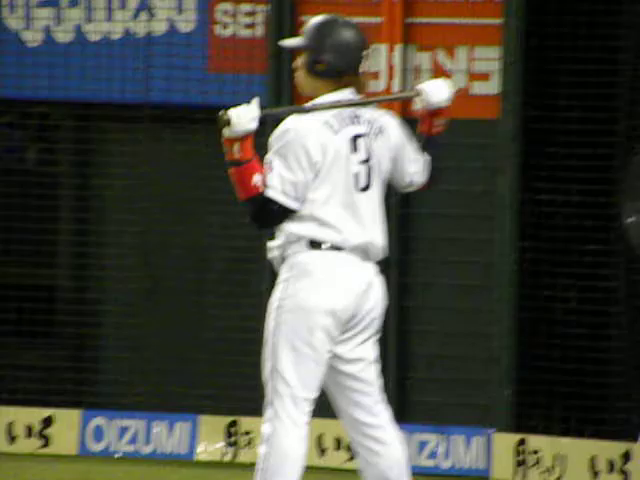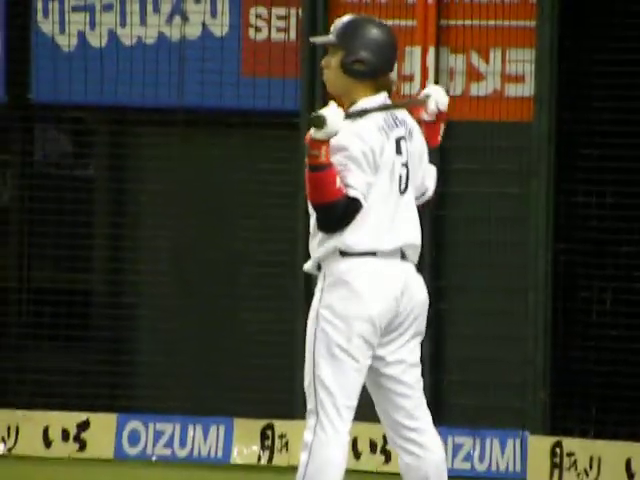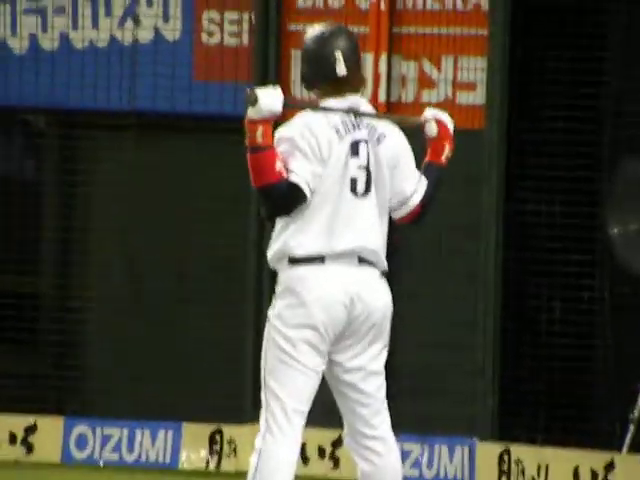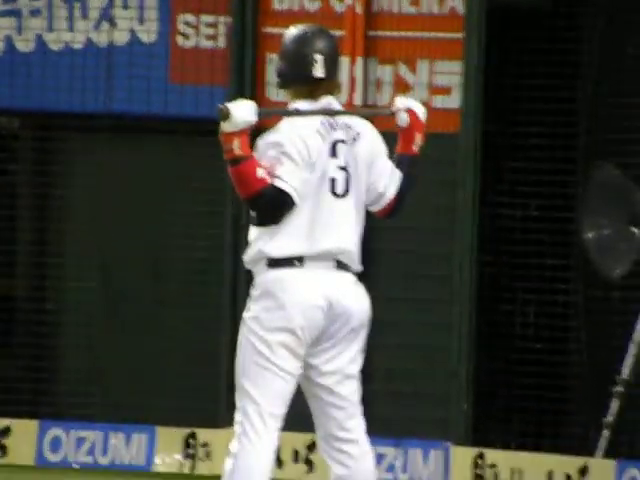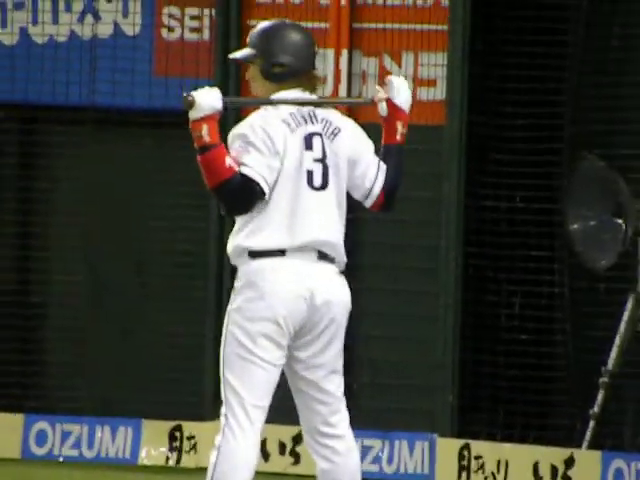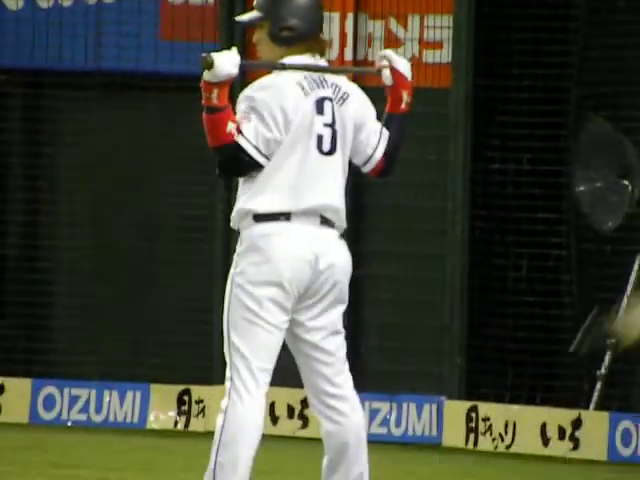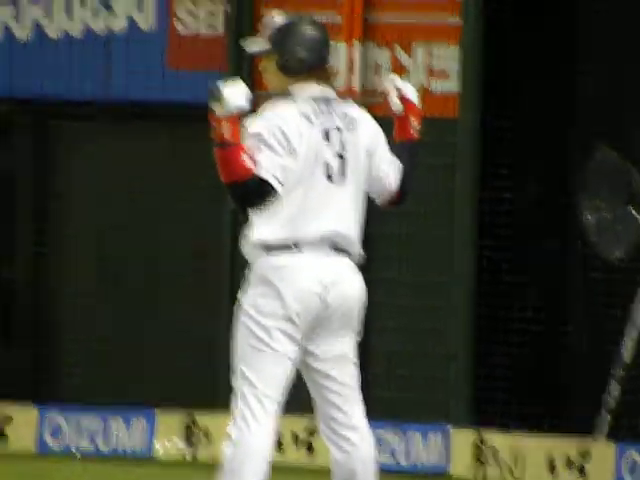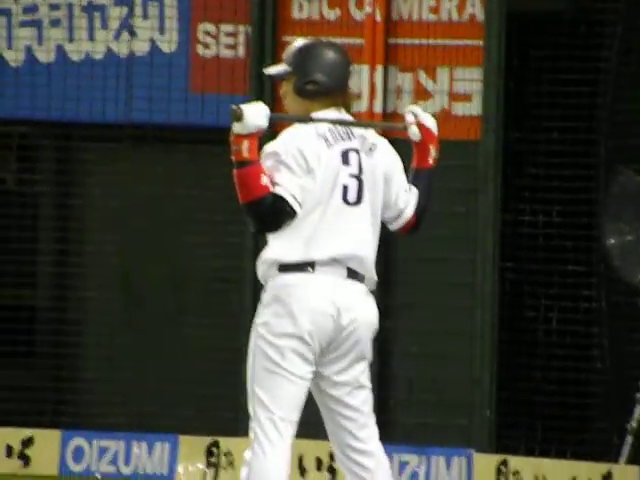
dt=0.7s
person 1, frame 1
left shoulder: (300, 129)
right shoulder: (384, 123)
left elbow: (266, 213)
right elbow: (414, 177)
left wrist: (238, 145)
right wrist: (432, 117)
left hip: (313, 277)
right hip: (364, 280)
left knee: (287, 408)
right knee: (369, 412)
person 1, frame 2
left shoulder: (351, 131)
right shoulder: (405, 123)
left elbow: (333, 217)
left wrist: (319, 147)
left hip: (353, 282)
right hip: (402, 281)
left knee: (329, 415)
right knee: (409, 416)
person 1, frame 3
left shoulder: (306, 128)
right shoulder: (390, 135)
left elbow: (279, 200)
right elbow: (412, 210)
left wrist: (259, 128)
right wrist: (439, 148)
left hip: (310, 286)
right hip: (368, 289)
left knee: (282, 417)
right knee: (371, 420)
person 1, frame 4
left shoulder: (289, 133)
right shoulder: (363, 133)
left elbow: (267, 208)
right elbow: (389, 202)
left wrist: (236, 142)
right wrist: (411, 135)
left hip: (288, 289)
right hip: (343, 291)
left knee: (257, 421)
right knee: (345, 423)
person 1, frame 5
left shoulder: (263, 124)
right shoulder: (344, 128)
left elbow: (236, 196)
right elbow: (383, 195)
left wrist: (204, 129)
right wrist: (397, 122)
left hip: (269, 281)
right hip: (326, 283)
left knee: (241, 417)
right knee: (329, 420)
person 1, frame 6
left shoulder: (270, 90)
right shoulder: (348, 93)
left elbow: (233, 163)
right elbow: (382, 161)
left wrist: (215, 91)
right wrist: (400, 92)
left hip: (272, 244)
right hip: (326, 248)
left knee: (247, 381)
right knee: (333, 381)
person 1, frame 7
left shoulder: (277, 119)
right shoulder: (360, 122)
left elbow: (249, 193)
right elbow: (394, 190)
left wrist: (225, 126)
right wrist: (408, 121)
left hip: (284, 274)
right hip: (341, 277)
left knee: (254, 410)
right knee: (345, 412)
person 1, frame 8
left shoulder: (295, 141)
right shoulder: (377, 147)
left elbow: (268, 215)
right elbow: (410, 218)
left wrist: (245, 144)
right wrist: (425, 148)
left hip: (298, 295)
right hip: (354, 300)
left knee: (271, 429)
right knee: (358, 435)
